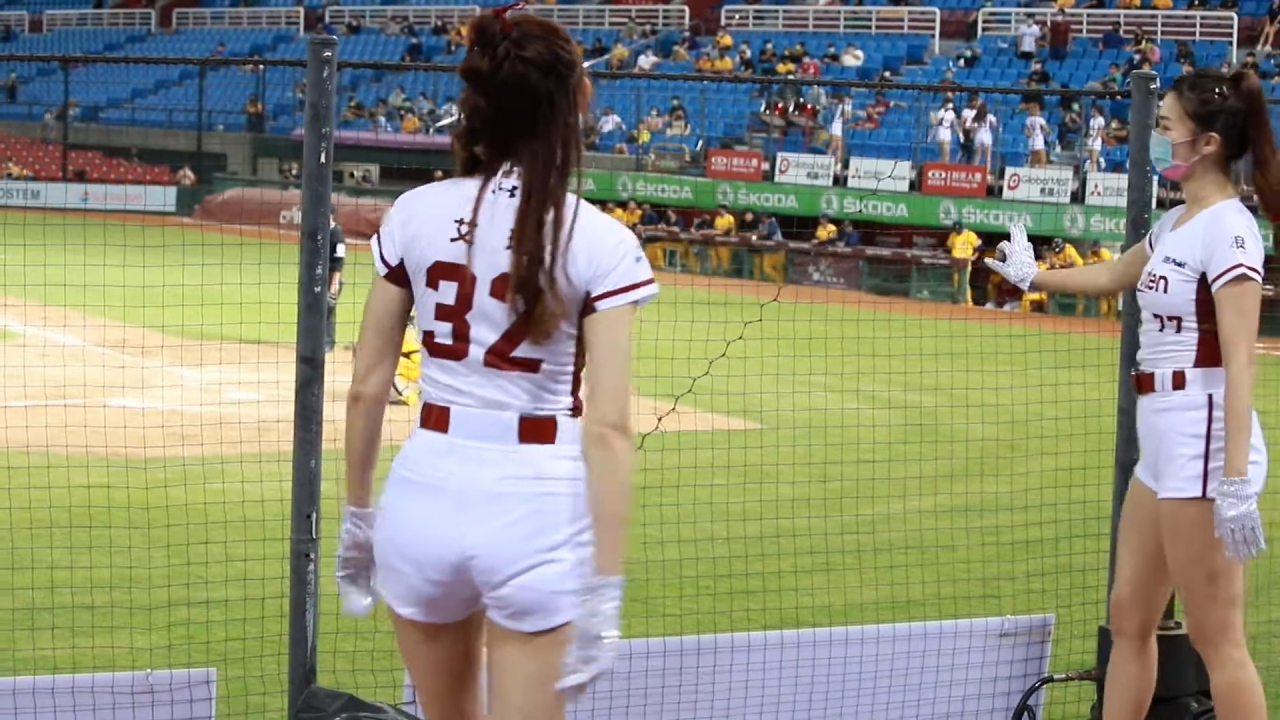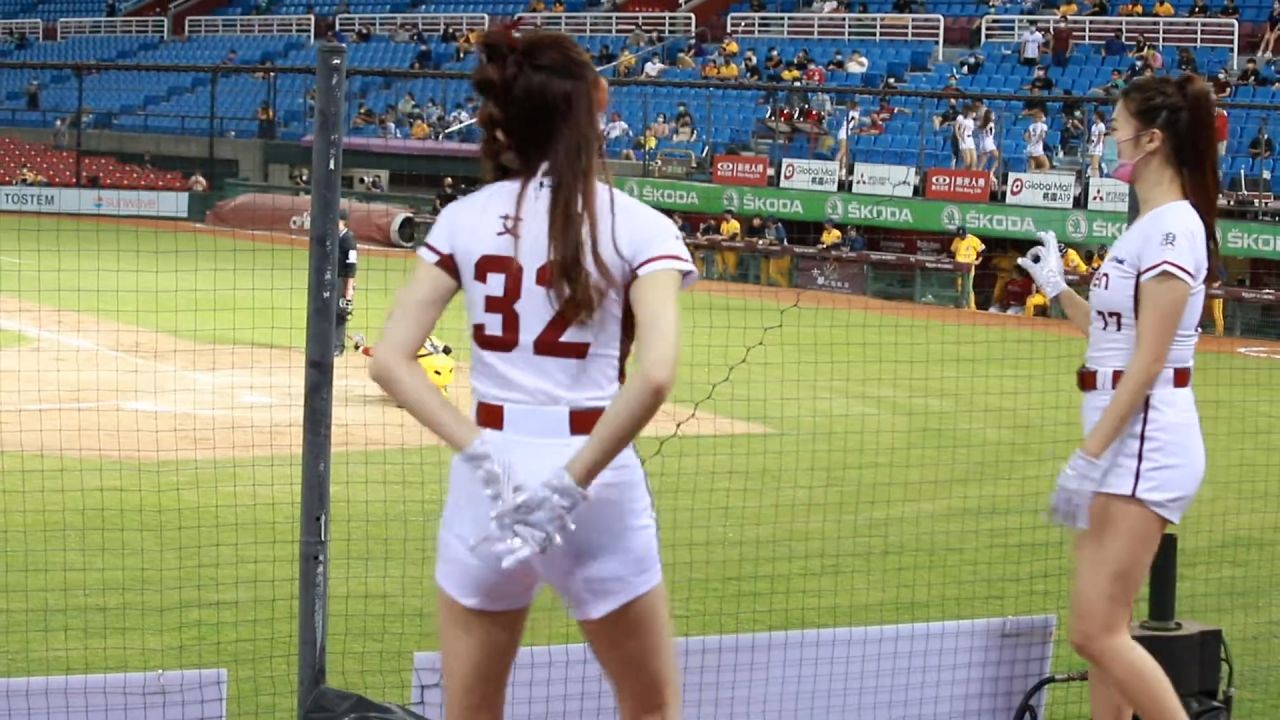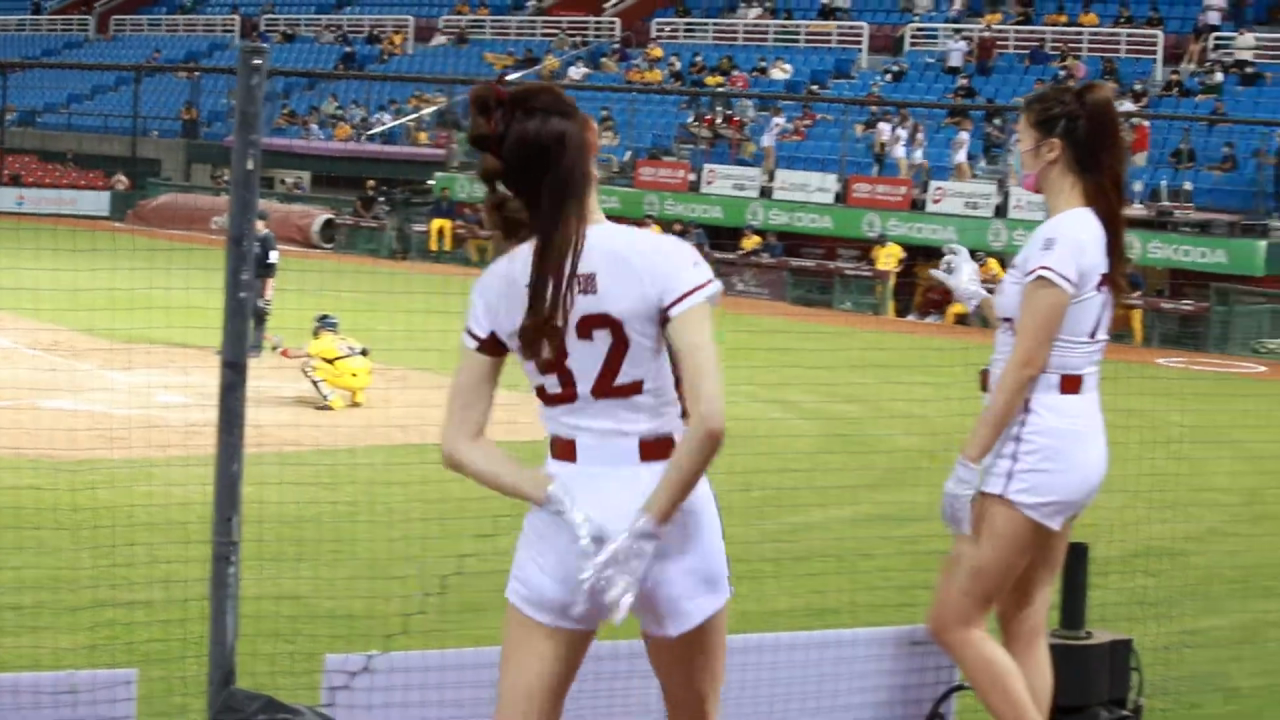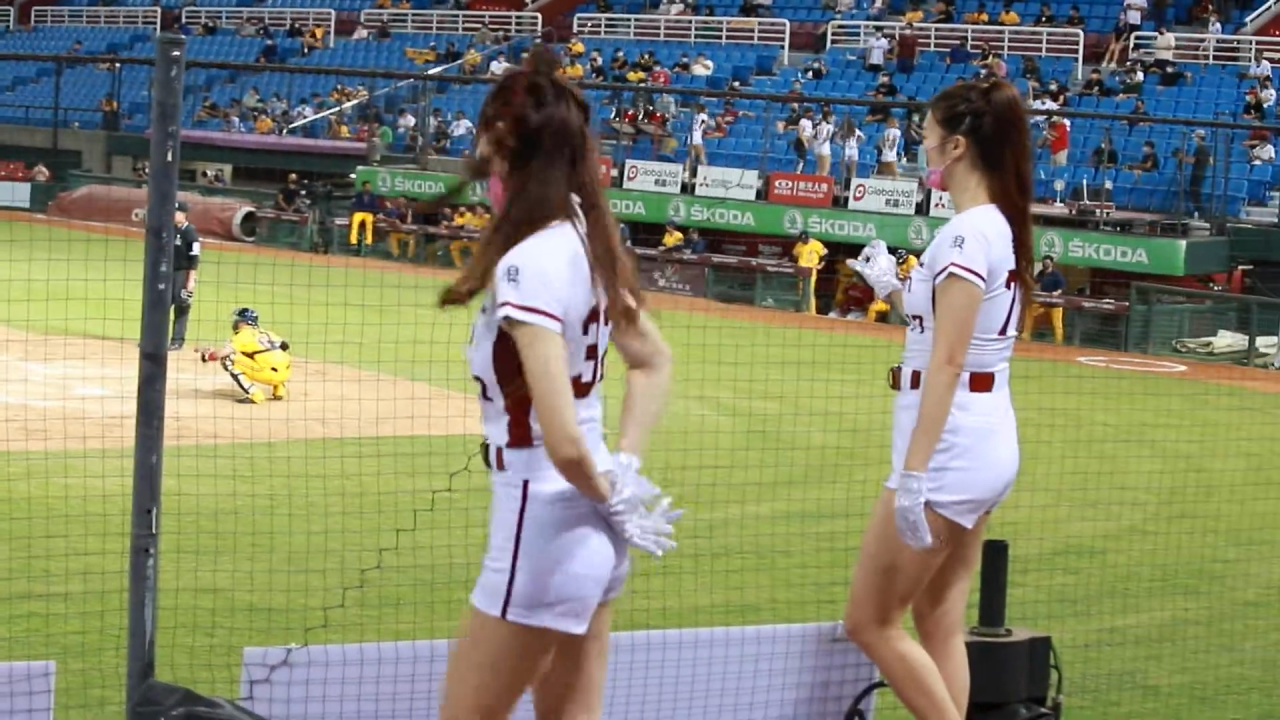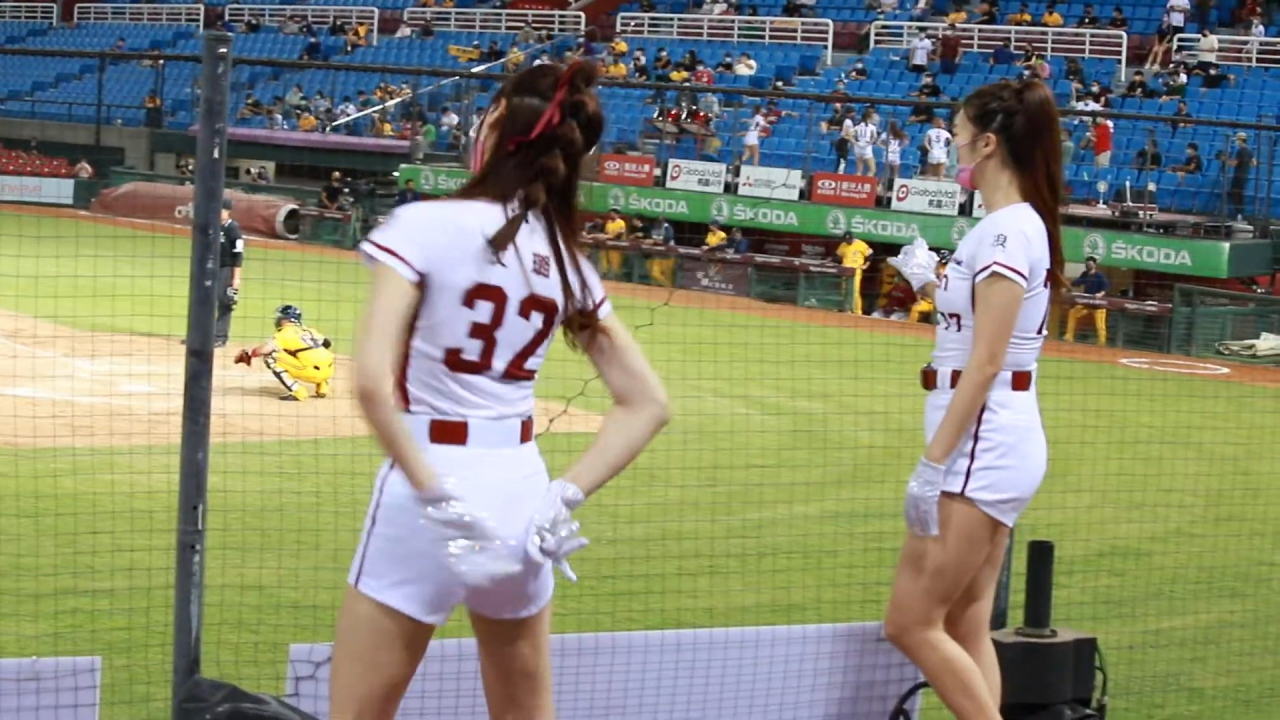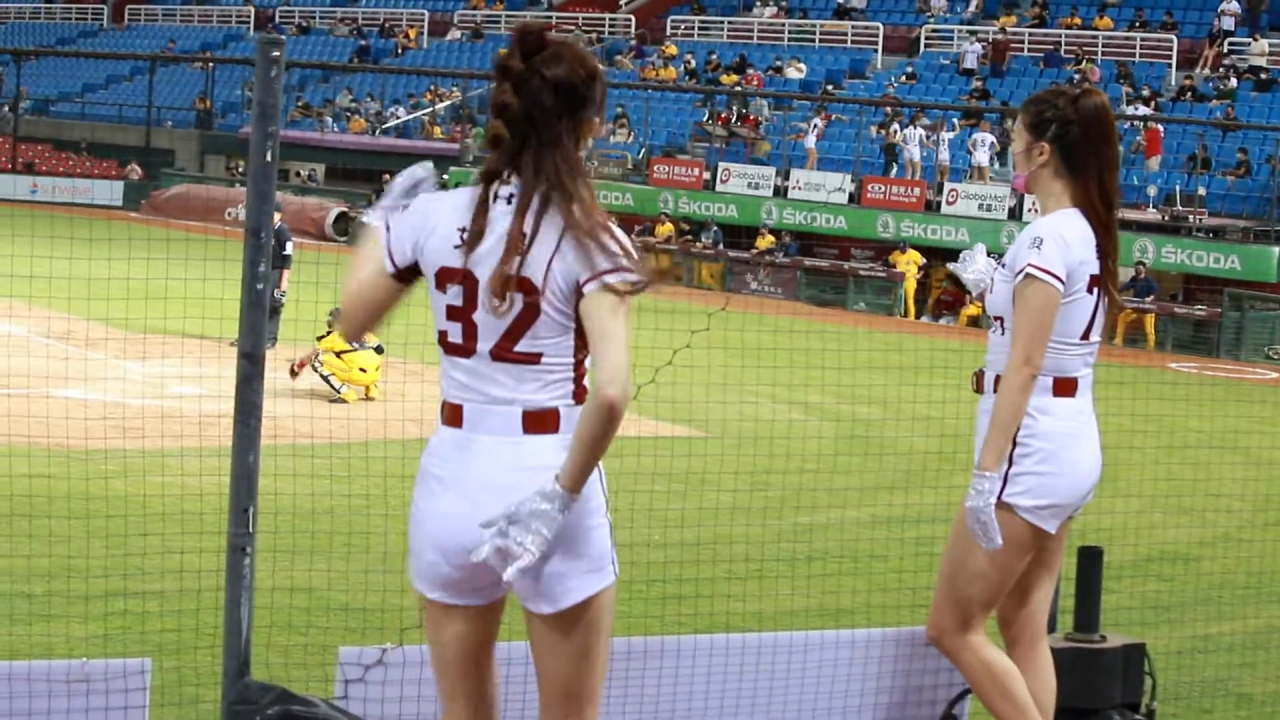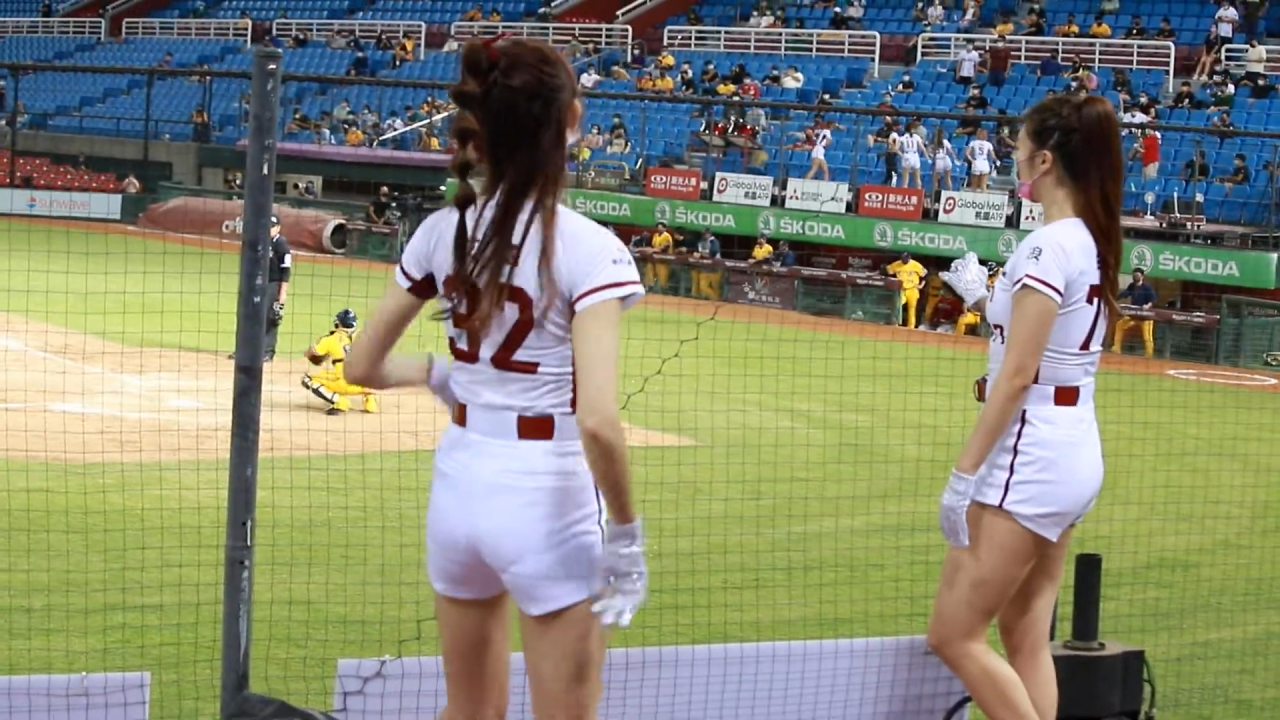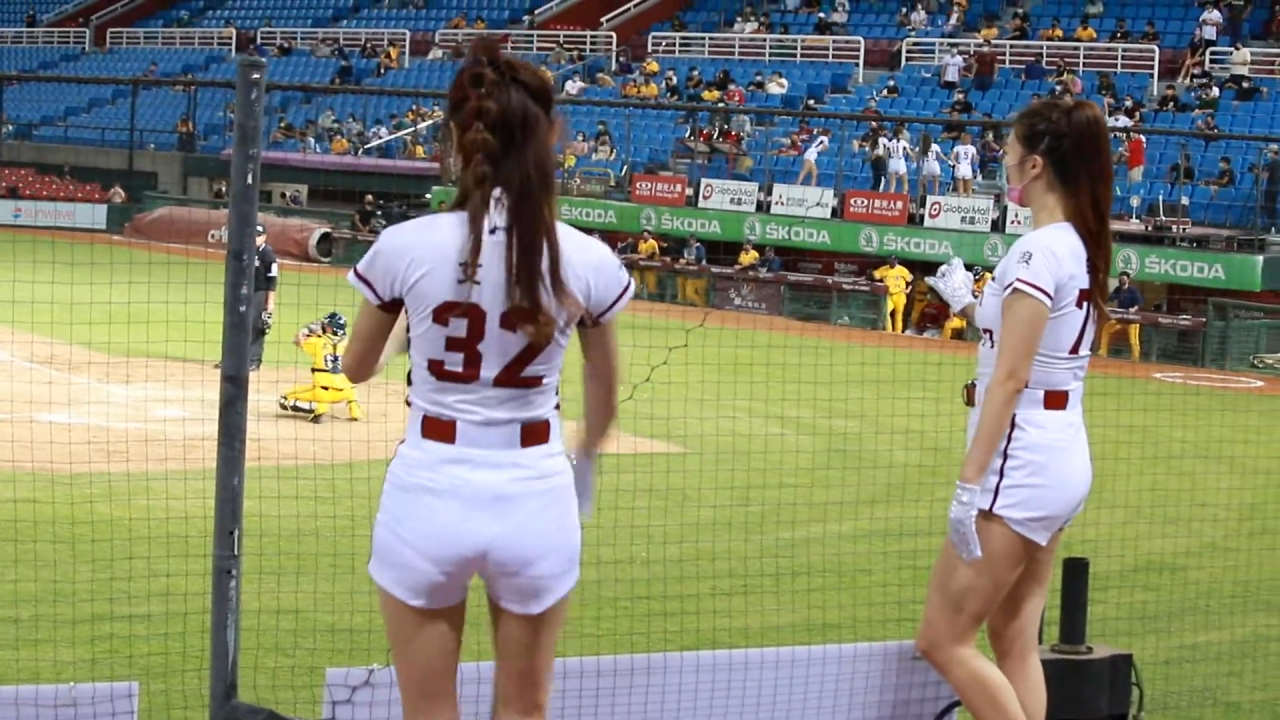
dt=0.4s
person 1, frame 1
left shoulder: (414, 213)
right shoulder: (603, 243)
left elbow: (366, 387)
right elbow: (609, 429)
left wrist: (356, 520)
right wrist: (604, 596)
left hip: (423, 497)
right hip: (535, 514)
person 1, frame 2
left shoulder: (465, 217)
right shoulder: (641, 227)
left elbow: (390, 360)
right elbow: (654, 377)
left wrist: (481, 456)
right wrist: (569, 486)
left hip: (488, 497)
right hip: (597, 494)
person 1, frame 3
left shoulder: (499, 284)
right shoulder: (665, 259)
left elbow: (459, 444)
right elbow: (710, 419)
left wrist: (562, 501)
right wrist: (649, 526)
left hip: (566, 531)
right hip: (669, 529)
person 1, frame 4
left shoulder: (528, 265)
right shoulder: (597, 245)
left elbow: (559, 440)
right elbow: (652, 363)
left wrist: (609, 498)
right wrist: (623, 475)
left hip: (547, 527)
right hip: (597, 522)
person 1, frame 5
left shoulder: (420, 225)
right shoulder: (567, 260)
left elbow: (371, 379)
right elbow: (648, 404)
left wrist: (435, 496)
right wrist: (562, 496)
left hip: (424, 517)
right hip: (516, 508)
person 1, frame 6
left shoulder: (434, 215)
right shoulder: (594, 239)
left elbow: (353, 320)
right elbow: (612, 394)
left wrist: (380, 220)
right wrist: (556, 499)
left hip: (448, 486)
right hip: (541, 496)
person 1, frame 7
left shoulder: (441, 231)
right shoulder: (591, 248)
left elbow: (363, 365)
right elbow: (598, 420)
right wrist: (625, 532)
left hip: (457, 491)
right hip: (546, 500)
person 1, frame 8
left shoulder: (405, 245)
right shoulder: (590, 261)
left elbow: (357, 367)
right elbow: (603, 403)
right wrist: (582, 459)
left hip: (426, 500)
right hip: (534, 505)
person 2, frame 1
left shoulder: (1228, 229)
right shoulder: (1179, 223)
left elbow: (1239, 363)
right elbow: (1111, 276)
left wrist: (1234, 482)
right wrist: (1034, 275)
left hip: (1204, 448)
right hip: (1165, 447)
left knee: (1215, 637)
right knee: (1130, 618)
person 2, frame 2
left shoulder: (1171, 228)
right shoulder: (1150, 225)
left elbow: (1147, 363)
left wrist: (1085, 459)
right wrist: (1055, 289)
left hip: (1144, 448)
right hip: (1124, 446)
left knee: (1096, 632)
right knee: (1100, 625)
person 2, frame 3
left shoulder: (1060, 237)
right shoulder: (1091, 230)
left elbow: (1025, 366)
left wrist: (967, 463)
right wrist: (977, 298)
left hip: (1037, 450)
right hip: (1065, 445)
left knee: (954, 620)
right knee: (1022, 627)
person 2, frame 4
left shoulder: (967, 233)
right shoulder: (997, 226)
left elbow: (947, 364)
left wrist: (913, 473)
right wrist: (892, 289)
left hip: (951, 447)
right hip: (983, 444)
left knee: (870, 621)
right knee: (938, 624)
person 2, frame 5
left shoulder: (1005, 231)
right shoulder: (1019, 224)
left elbow: (984, 364)
left wrist: (930, 463)
right wrist: (929, 283)
left hip: (982, 447)
right hip: (996, 447)
left knee: (911, 623)
right knee: (965, 626)
person 2, frame 6
left shoulder: (1047, 236)
right shoulder: (1088, 232)
left elbow: (1024, 367)
left wrist: (985, 475)
right wrist: (989, 287)
left hip: (1032, 449)
right hip: (1067, 447)
left knee: (952, 627)
right knee: (1023, 630)
person 2, frame 7
left shoulder: (1048, 245)
right shoulder: (1093, 243)
left elbow: (1016, 376)
left wrist: (964, 473)
right wrist: (983, 298)
left hip: (1032, 457)
right hip: (1071, 453)
left knee: (953, 634)
right knee: (1026, 638)
person 2, frame 8
left shoulder: (1037, 249)
right shoulder: (1082, 247)
left elbow: (1009, 380)
left wrist: (969, 484)
right wrist: (968, 304)
left hip: (1022, 462)
right hip: (1059, 457)
left knee: (943, 640)
right knee: (1015, 643)
